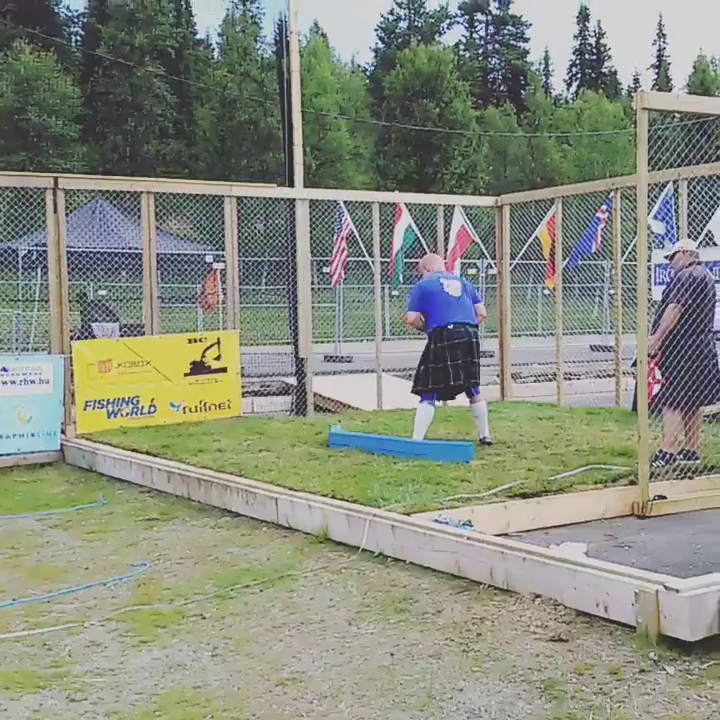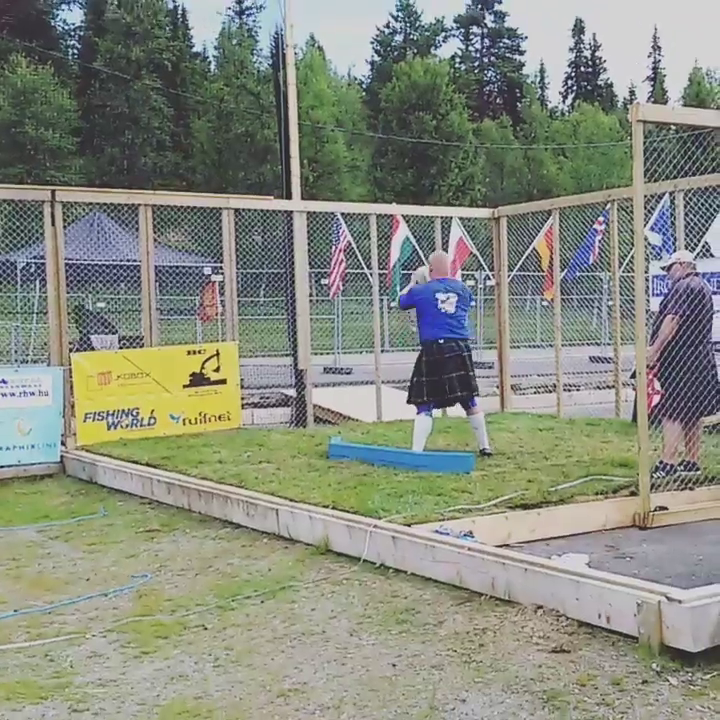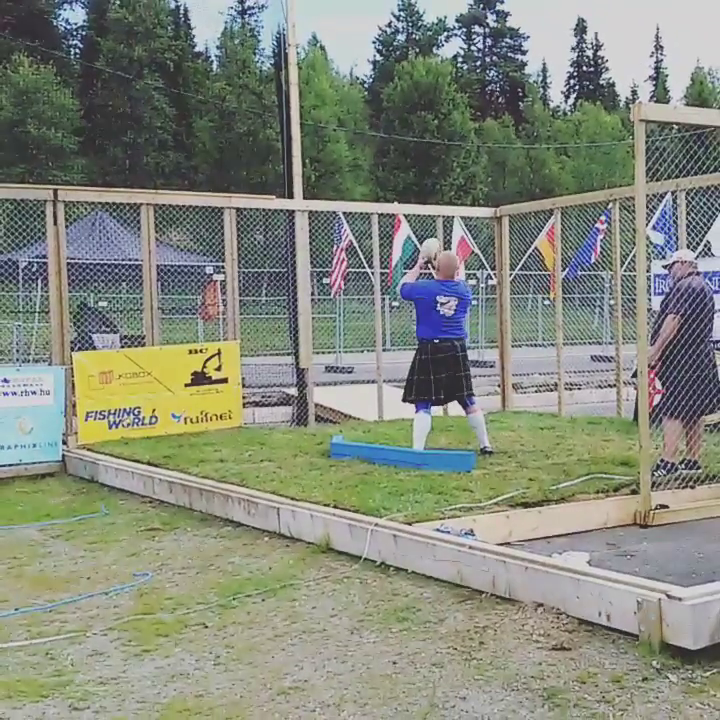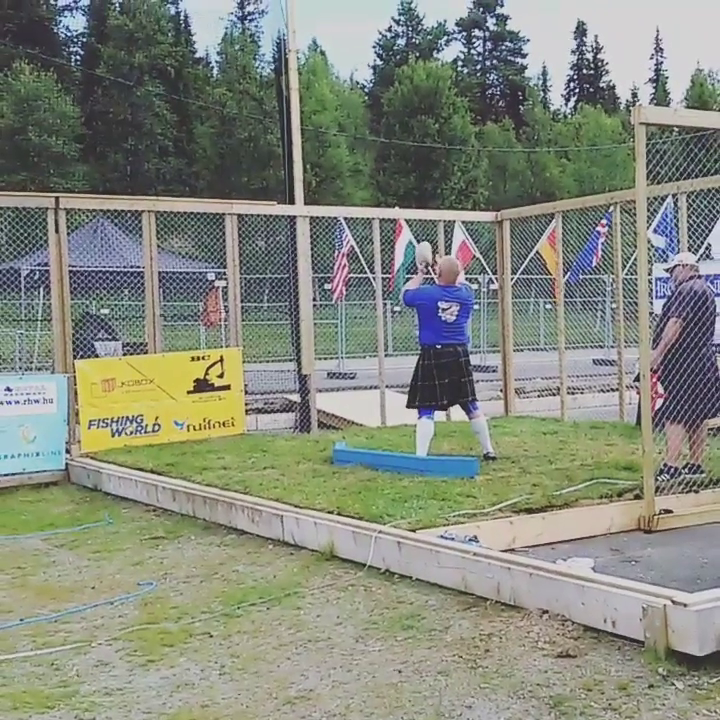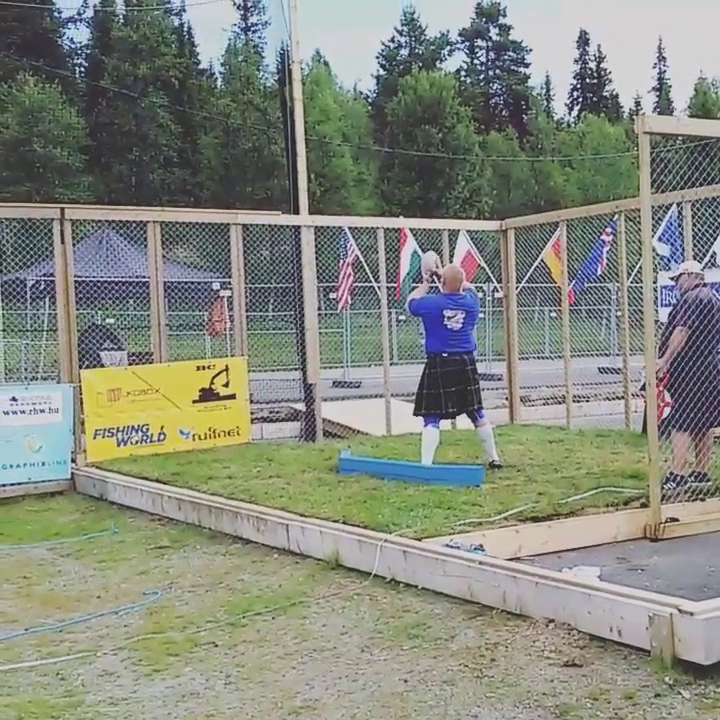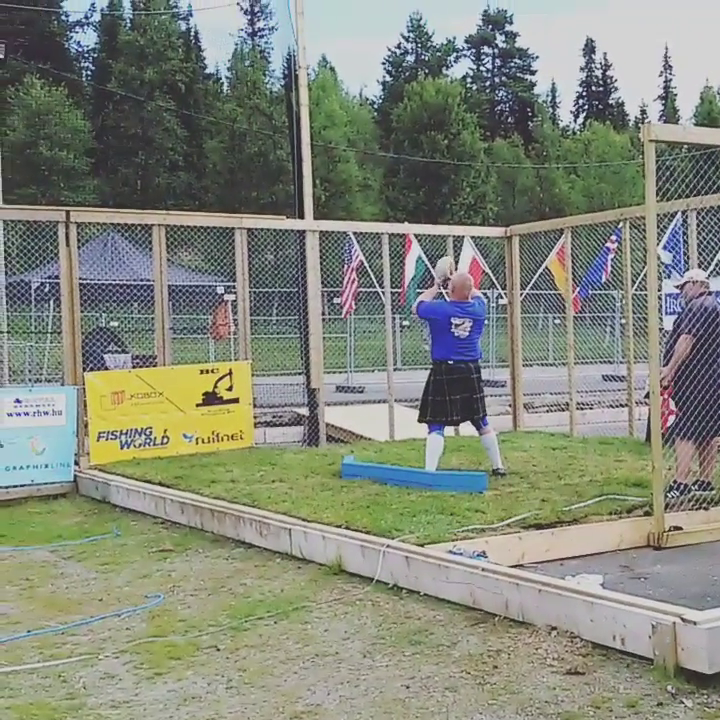
dt=0.4s
person 1, frame 1
left shoulder: (687, 276)
left elbow: (675, 308)
left wrist: (656, 338)
left hip: (683, 347)
right hip: (701, 346)
left knee: (673, 401)
right knee: (693, 401)
left ankle: (668, 454)
right ankle: (691, 452)
person 1, frame 2
left shoulder: (684, 287)
left elbow: (673, 319)
left wrist: (655, 349)
left hip: (681, 358)
right hip: (700, 357)
left knee: (672, 412)
right knee: (693, 413)
left ankle: (668, 464)
right ankle: (692, 462)
person 1, frame 3
left shoulder: (685, 286)
left elbow: (674, 319)
left wrist: (656, 348)
left hip: (681, 357)
right hip: (700, 356)
left knee: (672, 410)
right knee: (694, 411)
left ankle: (668, 464)
right ankle: (692, 461)
person 1, frame 4
left shoulder: (687, 289)
left elbow: (676, 322)
left wrist: (658, 352)
left hip: (684, 361)
left knee: (675, 414)
right knee: (697, 415)
left ankle: (671, 468)
right ankle: (695, 466)
person 1, frame 5
left shoulder: (692, 298)
left elbow: (682, 331)
left wrist: (665, 360)
left hip: (690, 370)
left knee: (681, 423)
left ankle: (676, 477)
person 1, frame 6
left shoulder: (698, 306)
left elbow: (688, 339)
left wrist: (670, 368)
left hip: (695, 379)
left knee: (685, 431)
left ankle: (681, 484)
person 2, frame 1
left shoulder: (423, 285)
right shoulder: (463, 283)
left elbow: (411, 319)
right elbow: (481, 314)
left wrist: (428, 328)
left hip: (443, 338)
right hip: (469, 336)
left knee: (428, 394)
right knee: (473, 389)
left ankle: (416, 441)
right ankle: (485, 436)
person 2, frame 2
left shoulder: (420, 290)
right shoulder: (463, 289)
left elbow: (402, 303)
left hip: (433, 351)
right hip: (461, 350)
left knee: (425, 405)
right knee: (470, 402)
left ankle: (416, 452)
right ankle: (484, 446)
person 2, frame 3
left shoulder: (423, 288)
right shoulder: (464, 290)
left elbow: (402, 287)
left wrist: (418, 267)
right wrist: (449, 263)
left hip: (430, 351)
right hip: (457, 350)
left knee: (423, 404)
right knee: (468, 400)
left ankle: (417, 451)
right ankle: (485, 445)
person 2, frame 4
left shoulder: (424, 294)
right shoulder: (466, 294)
left elbow: (405, 295)
right elbow: (461, 283)
left wrist: (420, 274)
right wrist: (448, 268)
left hip: (432, 357)
right hip: (459, 355)
left knee: (426, 410)
right knee: (471, 406)
left ankle: (421, 457)
right ankle: (488, 450)
person 2, frame 5
left shoulder: (430, 303)
right shoulder: (471, 301)
left elbow: (411, 304)
right elbow: (468, 288)
left wrist: (425, 283)
right wrist: (447, 273)
left hip: (439, 366)
right hip: (466, 364)
left knee: (432, 418)
right knee: (477, 414)
left ankle: (426, 465)
right ankle: (494, 459)
person 2, frame 6
left shoulder: (438, 309)
right shoulder: (478, 309)
left elbow: (418, 306)
right elbow: (477, 295)
left wrist: (435, 287)
right wrist: (460, 281)
left hip: (444, 373)
right hip: (471, 372)
left knee: (436, 425)
right knee: (481, 422)
left ankle: (430, 472)
right ankle: (498, 466)
